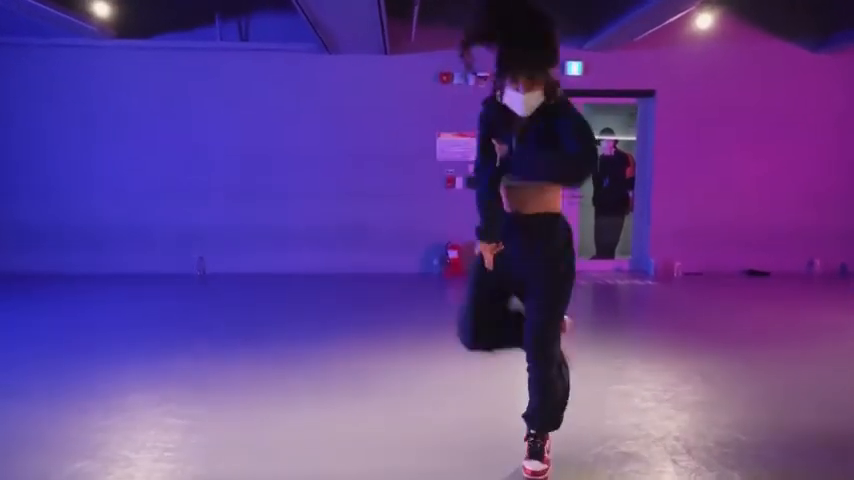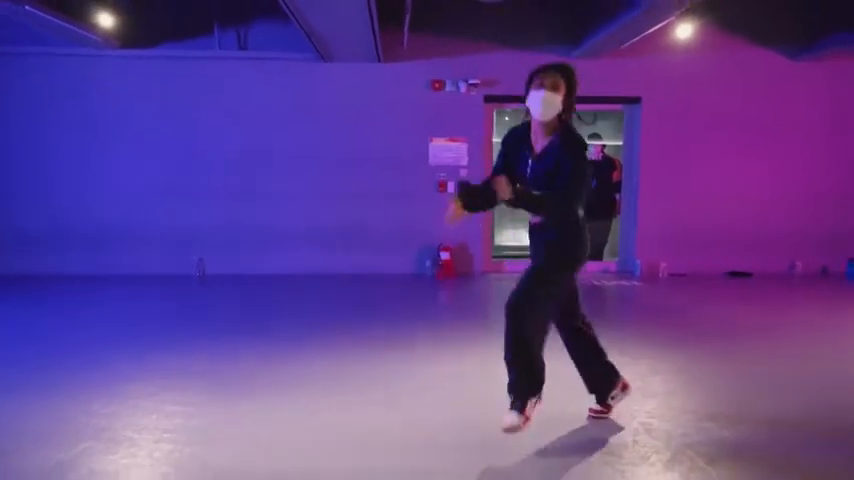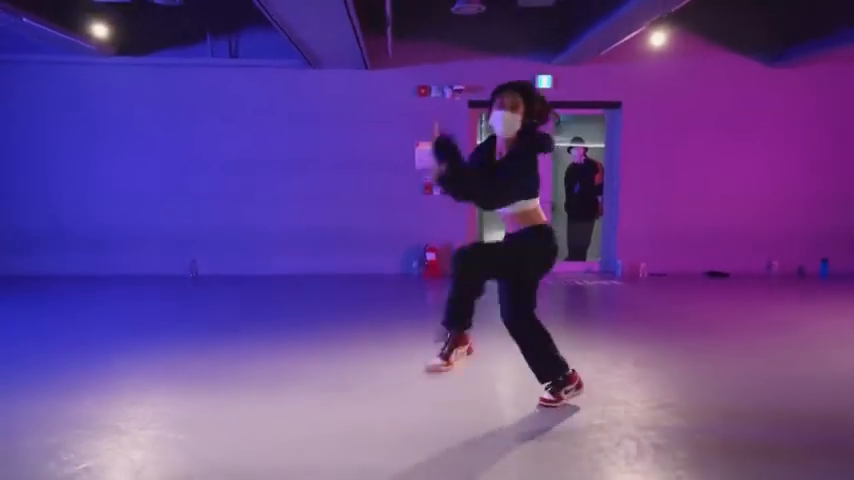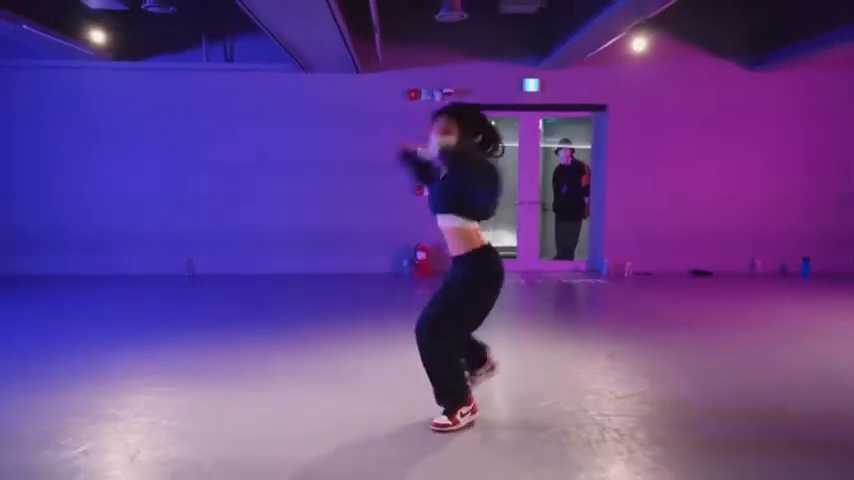
dt=0.3s
person 1, frame 1
left shoulder: (561, 117)
right shoulder: (493, 115)
left elbow: (579, 166)
right elbow: (484, 175)
left wrist: (517, 159)
right wrist: (486, 232)
left hip: (547, 240)
right hip: (503, 233)
left knee: (543, 348)
right knee: (475, 332)
left ankle: (539, 436)
right ankle: (544, 328)
person 1, frame 2
left shoulder: (571, 147)
right shoulder: (515, 140)
left elbow: (567, 205)
right elbow: (494, 188)
left wrist: (516, 197)
right wrist: (467, 198)
left hip: (566, 239)
right hip: (541, 237)
left knee: (521, 310)
right knee: (567, 318)
left ankle: (524, 395)
right ankle: (609, 385)
person 1, frame 3
left shoulder: (523, 155)
right shoulder: (488, 151)
left elbow: (486, 197)
right elbow: (465, 185)
left wrist: (454, 176)
right wrist: (446, 152)
left hip: (532, 243)
right hip: (519, 243)
left knee: (466, 261)
right knee: (519, 317)
left ankle: (457, 337)
right ankle: (564, 380)
person 1, frame 4
left shoulder: (469, 168)
right shoulder: (445, 170)
left elbow: (485, 202)
right wrist: (412, 157)
left hip: (479, 267)
right hip: (464, 266)
left knee: (434, 332)
right knee: (434, 325)
left ankle: (460, 405)
right ankle: (478, 361)
person 2, frame 1
left shoulder: (625, 159)
right shoulder: (600, 161)
left elbow: (630, 184)
left wrist: (629, 203)
right wrist: (596, 200)
left hip: (617, 205)
right hip: (602, 205)
left knee: (611, 236)
right knee: (600, 237)
left ankle: (606, 257)
right ankle: (601, 258)
person 2, frame 2
left shoulder: (612, 163)
left elbow: (617, 187)
left wrist: (617, 205)
right wrist: (585, 202)
left hip: (605, 208)
right hip: (590, 208)
left knee: (600, 239)
right knee: (589, 239)
left ankle: (595, 260)
right ankle: (591, 260)
person 2, frame 3
left shoulder: (594, 166)
right shoulder: (571, 168)
left elbow: (599, 190)
left wrist: (599, 207)
right wrist: (568, 206)
left hip: (588, 210)
right hip: (573, 210)
left knee: (582, 240)
right knee: (572, 240)
left ankle: (578, 260)
right ankle: (574, 259)
person 2, frame 4
left shoulder: (581, 168)
right shoulder: (559, 169)
left elbow: (586, 191)
left wrist: (586, 208)
right wrist: (556, 206)
left hip: (575, 211)
right hip: (561, 210)
left knee: (570, 240)
right knee: (560, 240)
left ankle: (566, 259)
right ankle: (562, 259)
